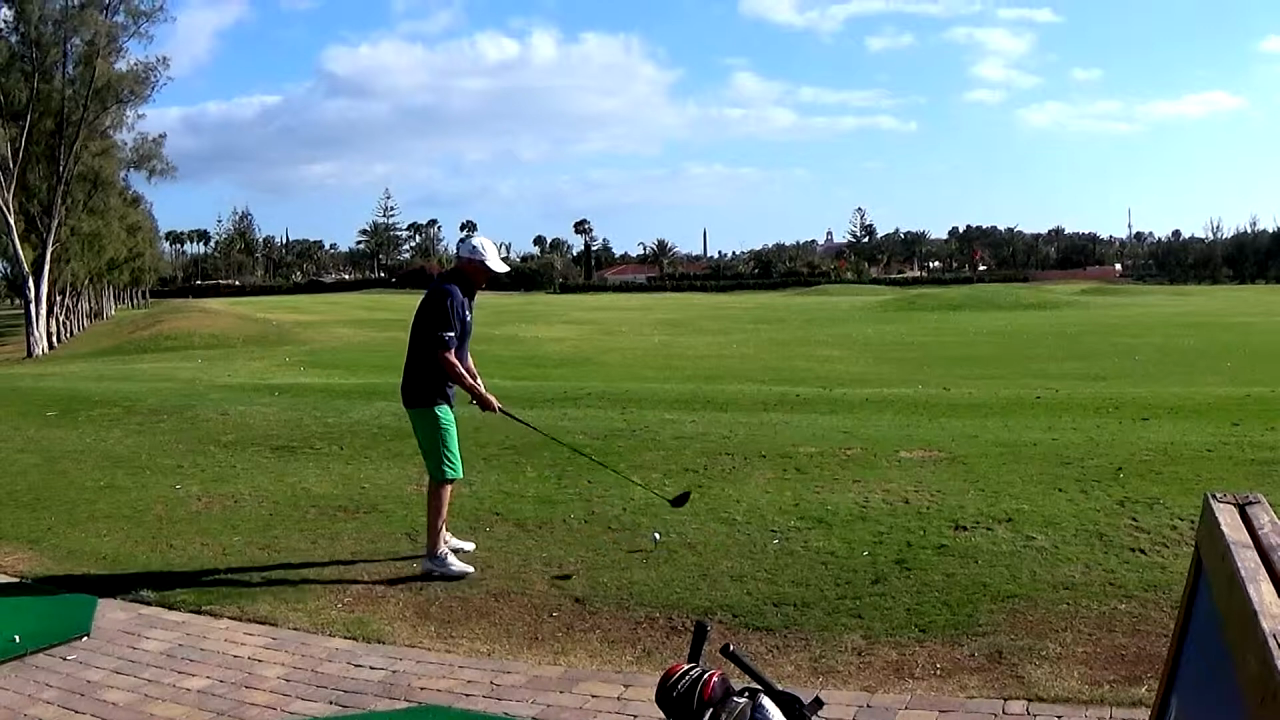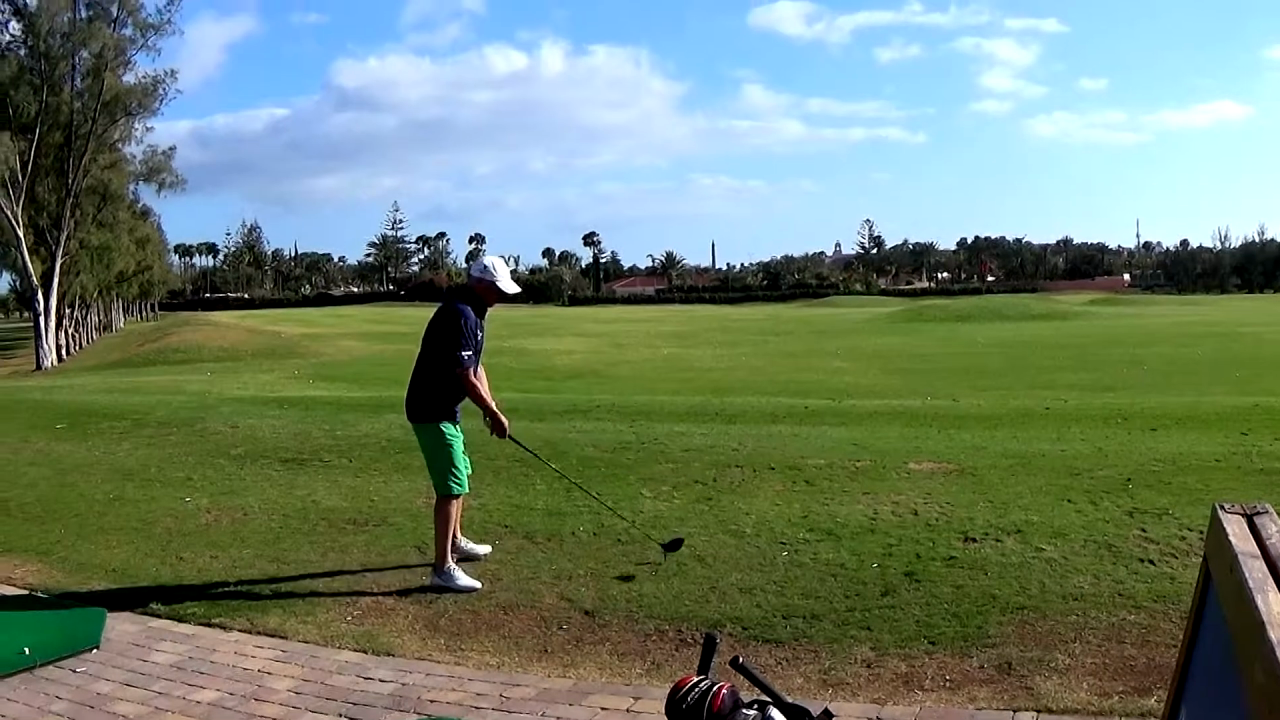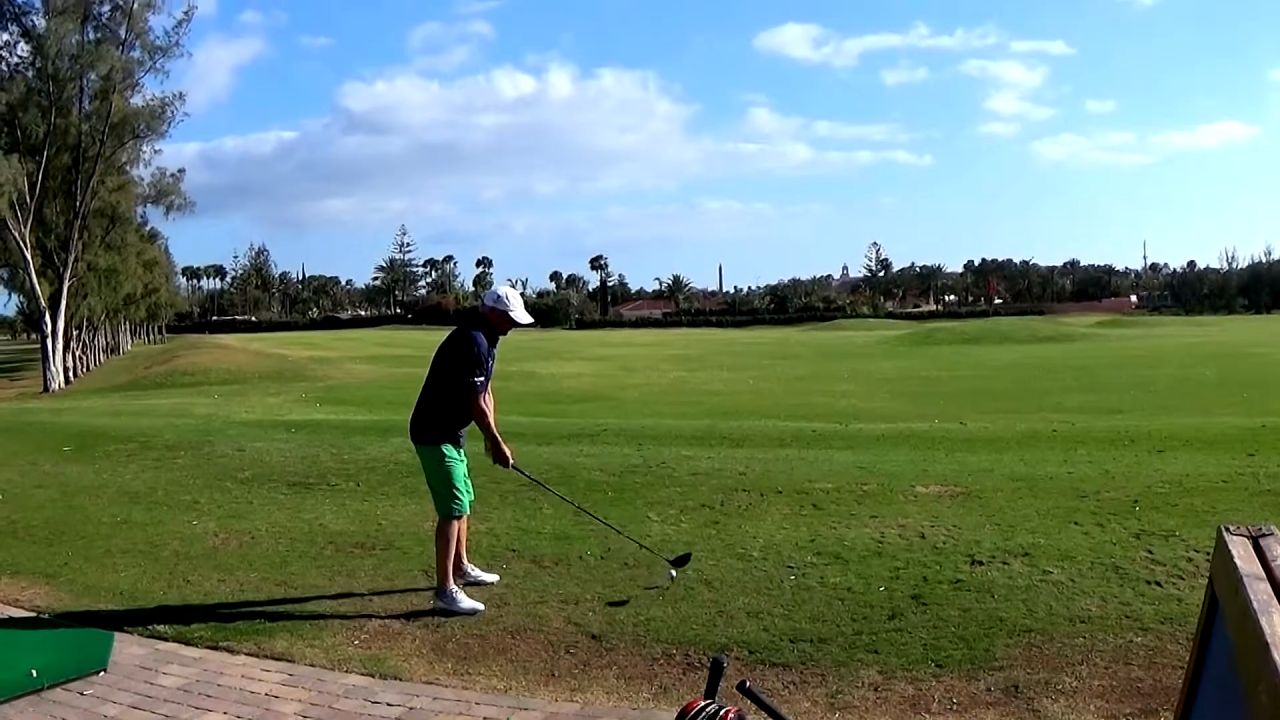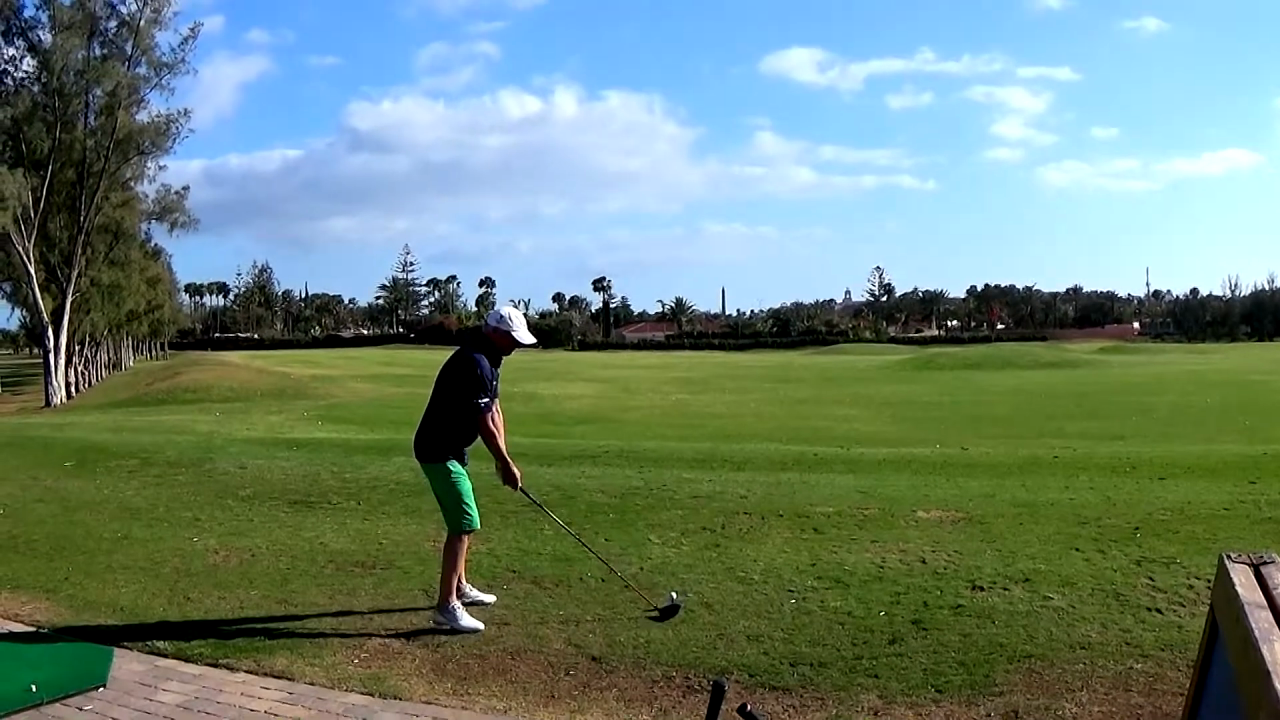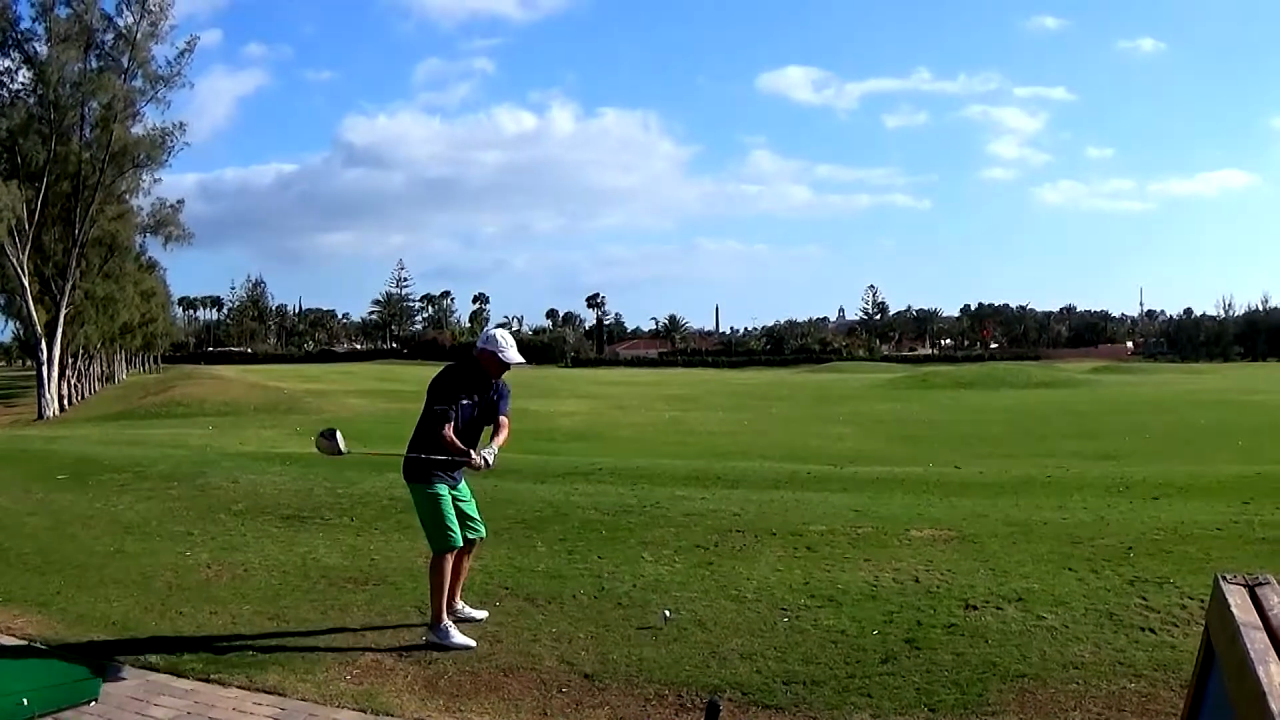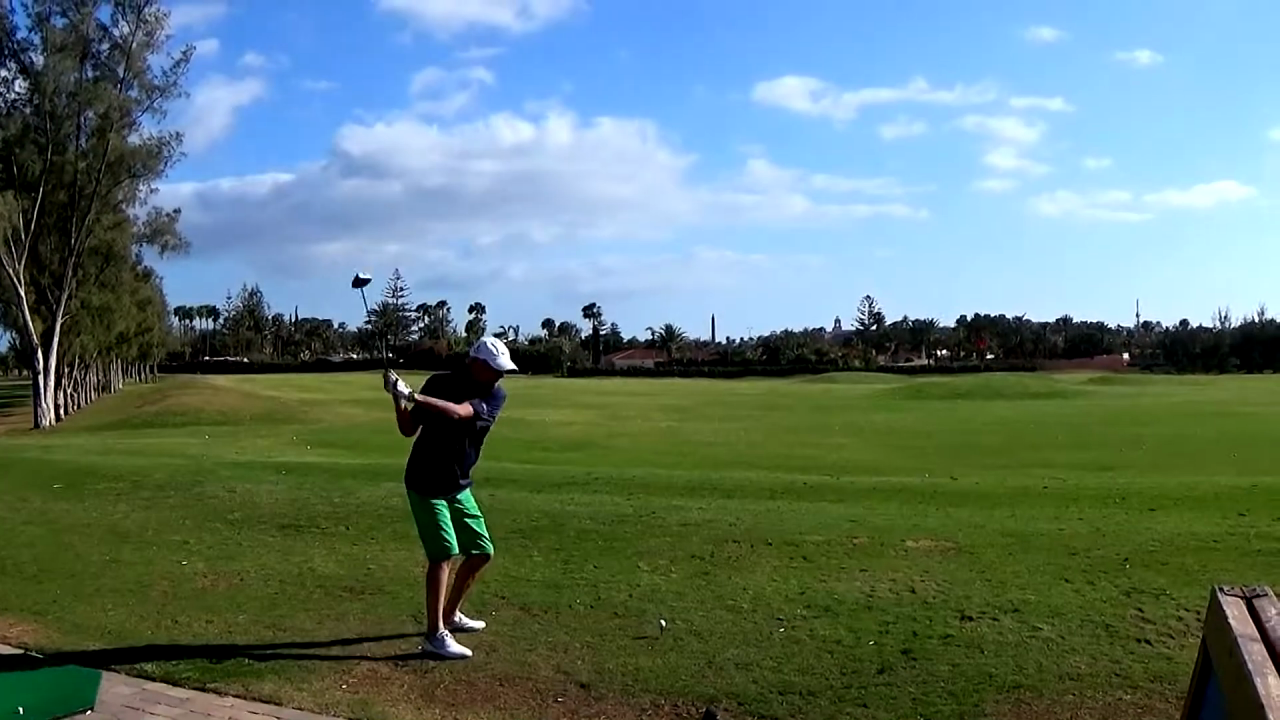
dt=0.5s
person 1, frame 1
left shoulder: (460, 293)
right shoulder: (447, 296)
right elbow: (446, 359)
left wrist: (477, 381)
right wrist: (478, 393)
left hip: (435, 393)
right hip: (428, 396)
left knee: (446, 469)
right knee: (445, 472)
left ankle: (441, 536)
right ankle: (435, 553)
person 1, frame 2
left shoulder: (471, 311)
right shoulder: (460, 315)
left elbow: (475, 367)
right elbow: (466, 378)
left wrist: (491, 408)
right wrist: (493, 413)
left hip: (443, 406)
right hip: (432, 410)
left knee: (458, 477)
right knee: (452, 486)
left ankle: (455, 541)
right ankle: (443, 568)
person 1, frame 3
left shoulder: (482, 337)
right shoulder: (472, 342)
left elbow: (485, 393)
right elbow: (477, 404)
left wrist: (491, 439)
right wrist: (498, 444)
left hip: (447, 430)
right hip: (435, 433)
left knee: (462, 501)
right knee: (453, 508)
left ankle: (461, 567)
right ankle: (445, 589)
person 1, frame 4
left shoulder: (487, 359)
right shoulder: (474, 363)
left elbow: (495, 411)
right elbow: (485, 425)
left wrist: (503, 459)
right wrist: (507, 464)
left hip: (450, 448)
right hip: (439, 451)
left knee: (464, 521)
right knee: (464, 524)
left ankle: (460, 588)
right ankle: (447, 605)
person 1, frame 5
left shoulder: (499, 388)
right shoulder: (450, 379)
left elbow: (502, 426)
right elbow: (444, 434)
left wrist: (491, 450)
right wrist: (465, 454)
left hip: (454, 472)
right hip: (425, 471)
left knee: (471, 536)
right knee: (448, 543)
left ankle: (453, 604)
right ankle: (439, 624)
person 1, frame 6
left shoulder: (495, 396)
right shoulder: (439, 384)
left elbow: (457, 412)
right elbow: (409, 430)
left wrist: (411, 395)
right wrist: (399, 399)
left hip: (459, 485)
right hip: (426, 484)
left knee: (481, 551)
right knee: (444, 554)
left ankle: (450, 614)
right ankle: (435, 634)
